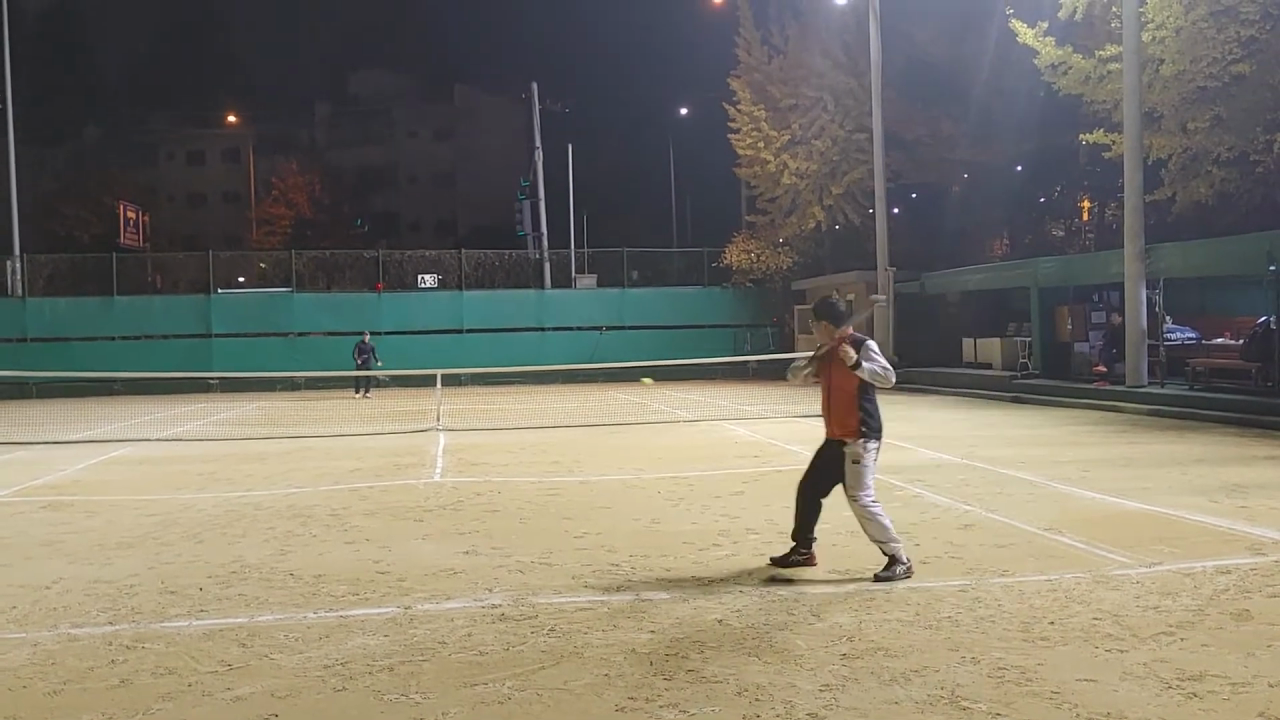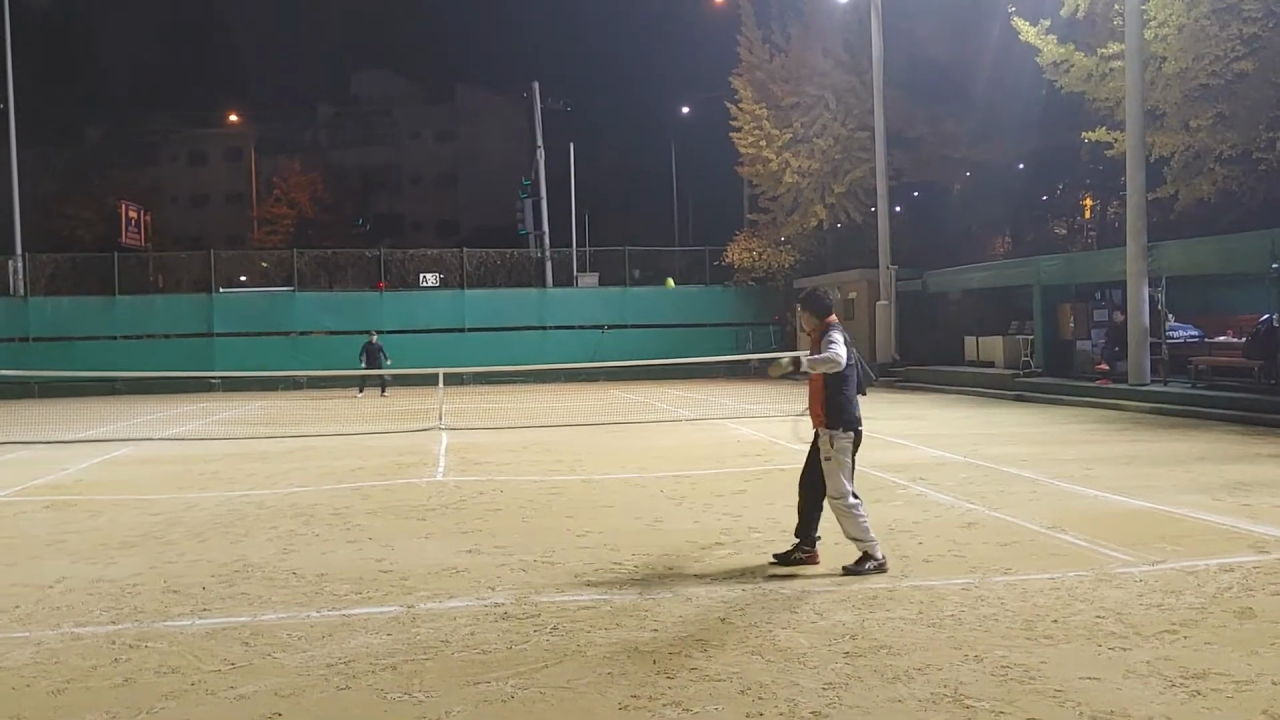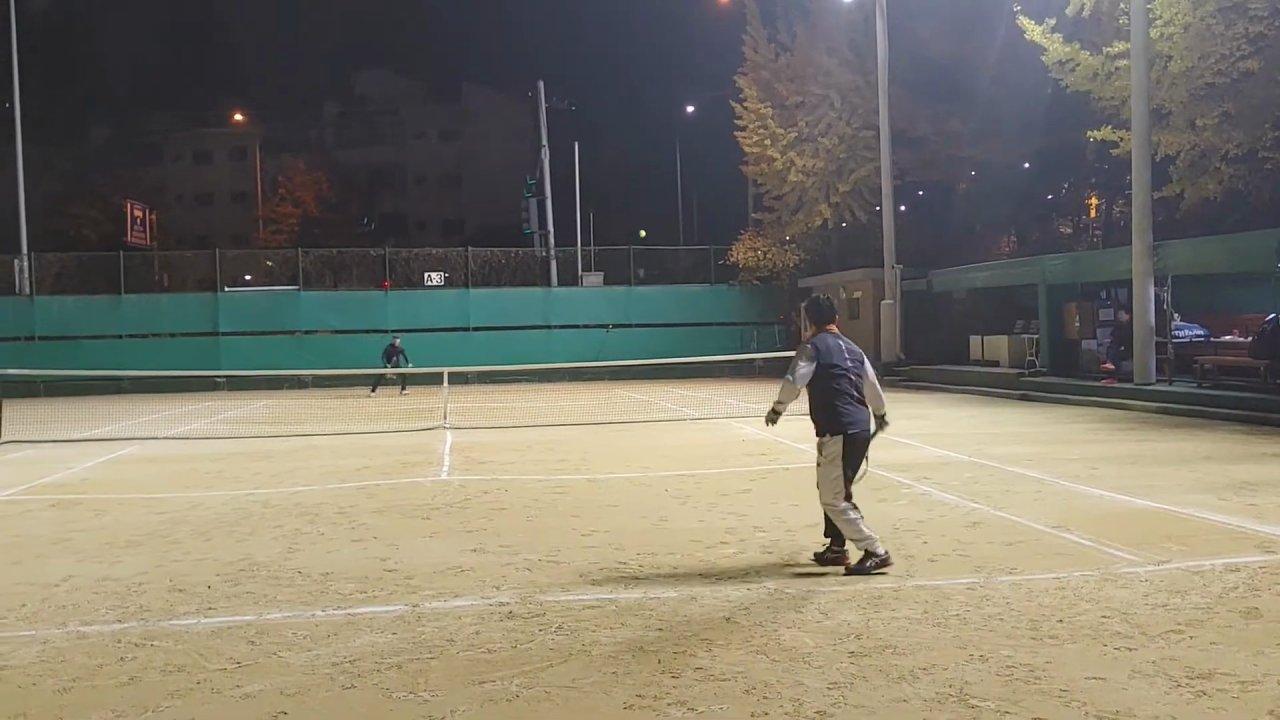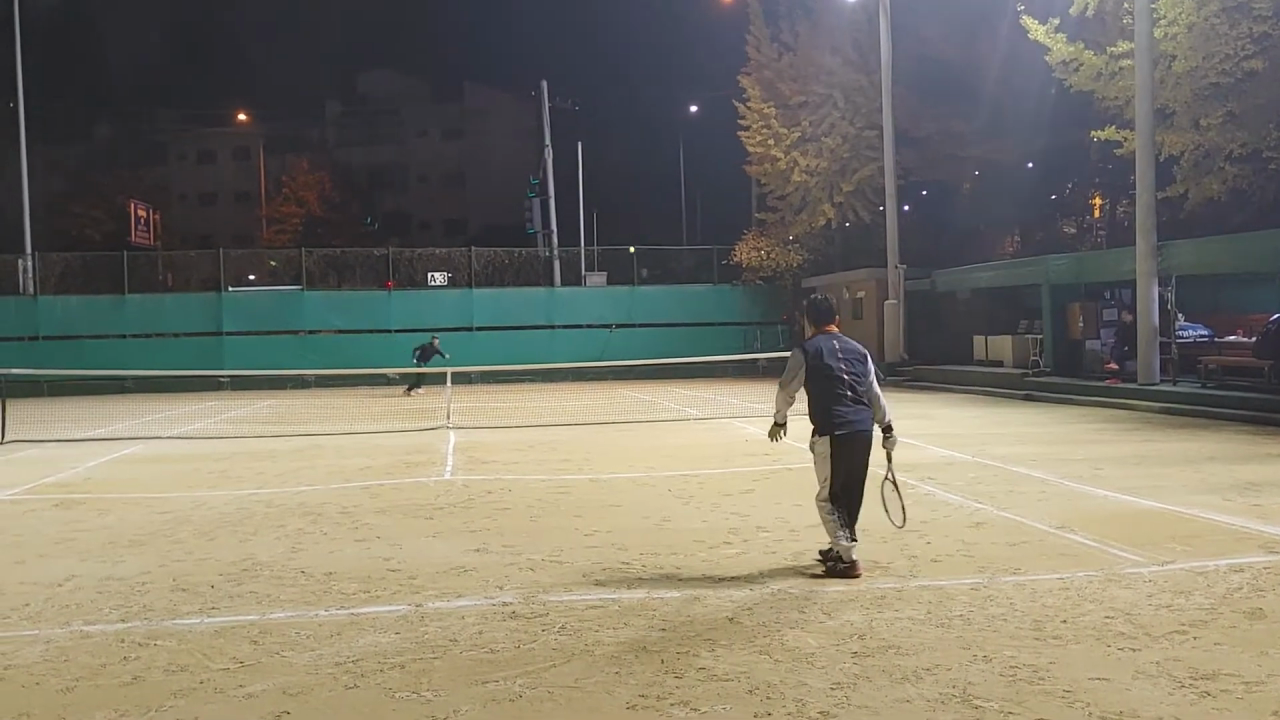
dt=0.3s
person 1, frame 1
left shoulder: (864, 346)
right shoulder: (824, 353)
left elbow: (887, 377)
right elbow: (796, 377)
left wrist: (855, 362)
right wrist: (805, 365)
left hip: (861, 438)
right hip: (835, 439)
left knee: (861, 499)
right knee: (808, 490)
left ankle: (899, 560)
right ankle: (803, 549)
person 1, frame 2
left shoulder: (832, 335)
right shoulder: (825, 335)
left elbow: (836, 360)
left wrist: (796, 363)
left hip: (839, 429)
right hip: (828, 428)
left knee: (840, 495)
right knee: (809, 485)
left ankle: (873, 555)
right ankle: (806, 547)
person 1, frame 3
left shoulder: (813, 347)
right shoulder: (853, 349)
left elbow: (793, 383)
right elbow: (873, 388)
left wrist: (777, 408)
right wrist: (880, 416)
left hip: (837, 433)
right hip: (861, 430)
left knee: (834, 499)
right knee: (835, 491)
left ankle: (875, 552)
right ankle: (836, 547)
person 1, frame 4
left shoulder: (805, 350)
right shoulder: (858, 349)
left elbow: (787, 389)
right elbow: (874, 392)
left wrist: (779, 420)
right wrist: (887, 428)
left hip: (831, 432)
right hip: (862, 430)
left knee: (828, 498)
right knee: (851, 492)
left ankle: (847, 559)
right ankle: (842, 548)
